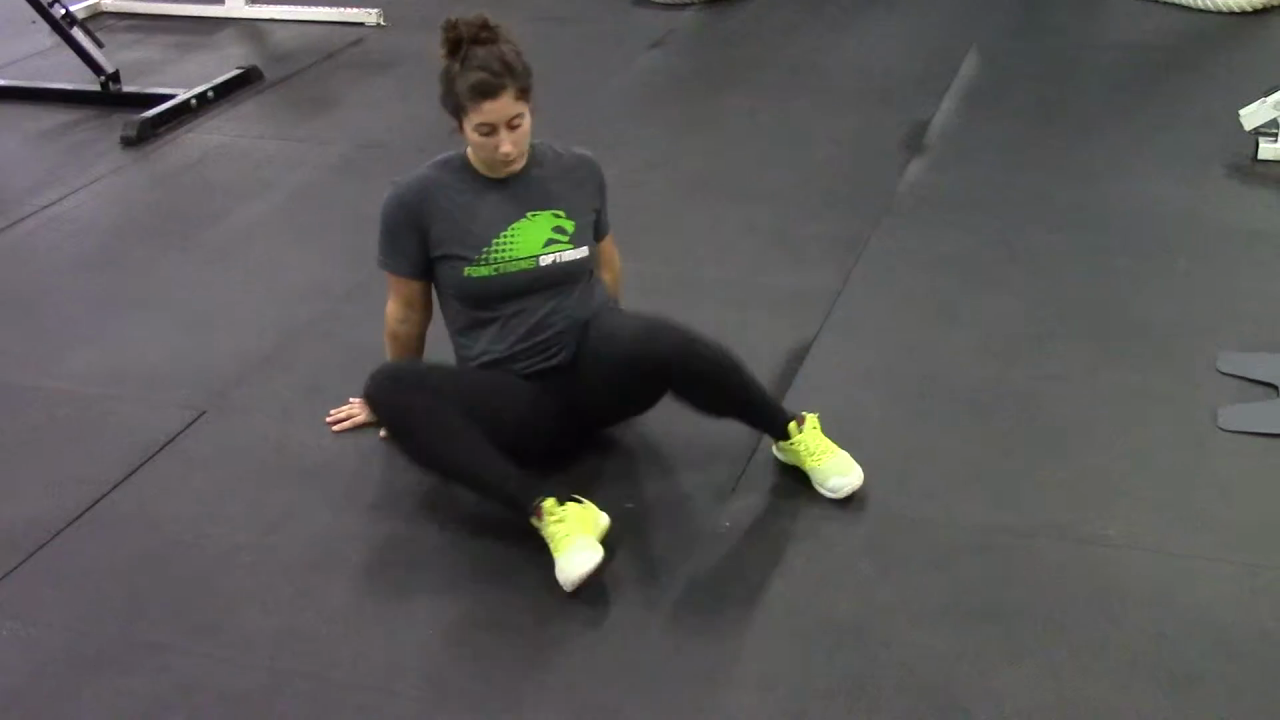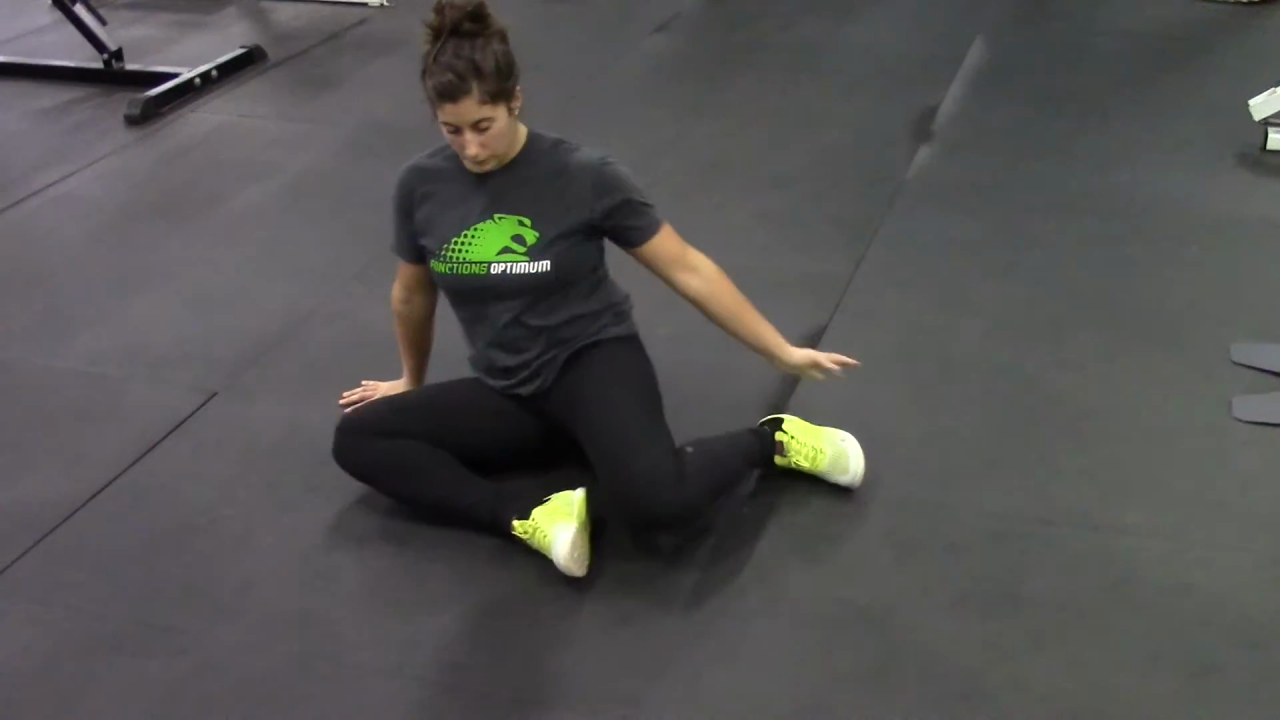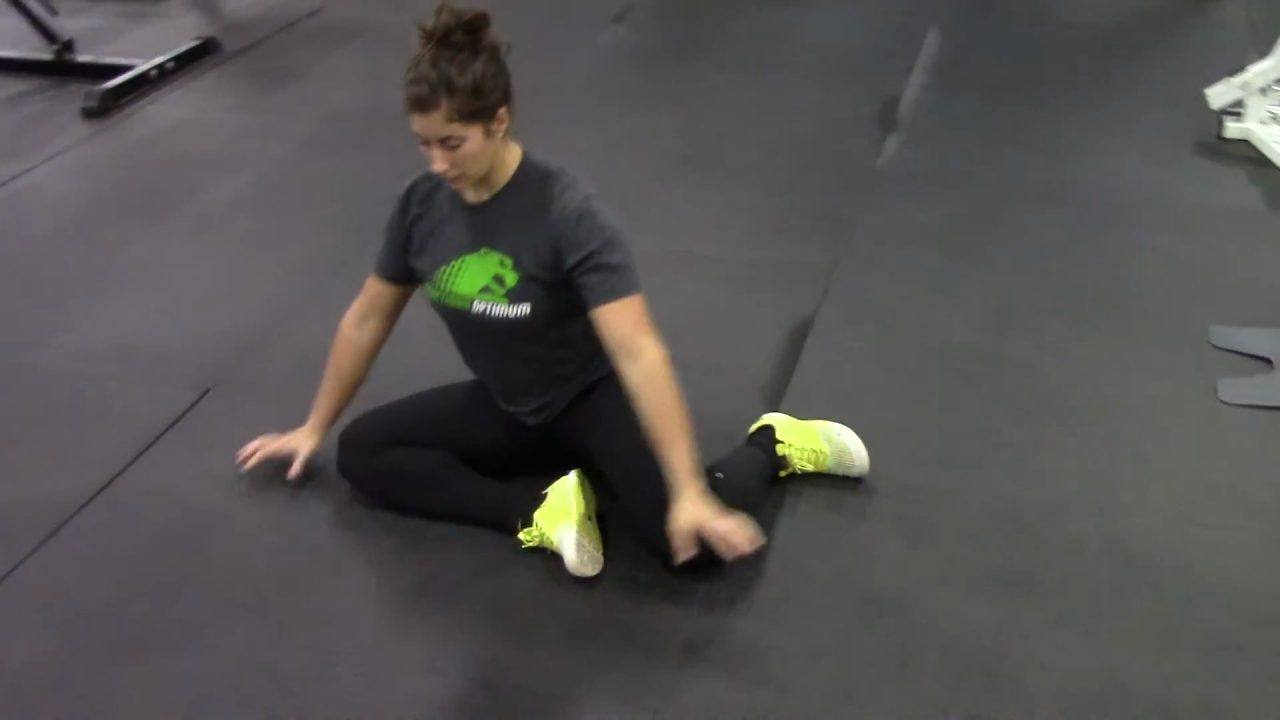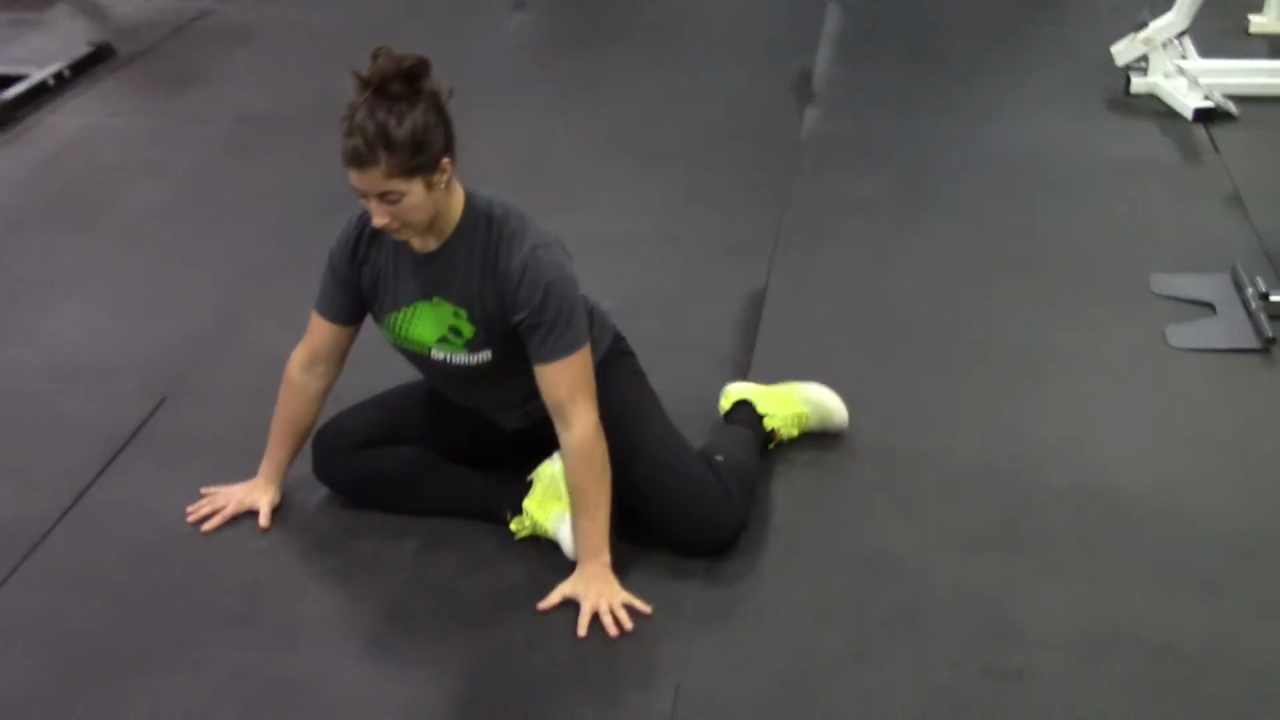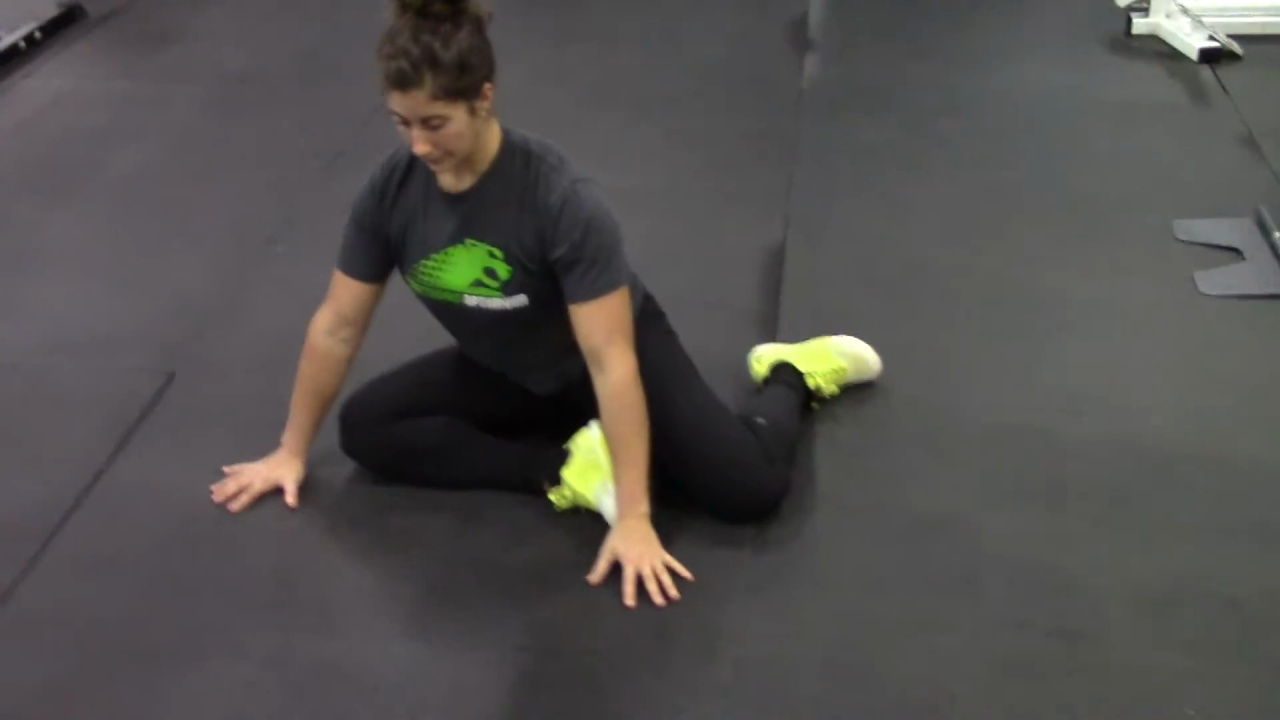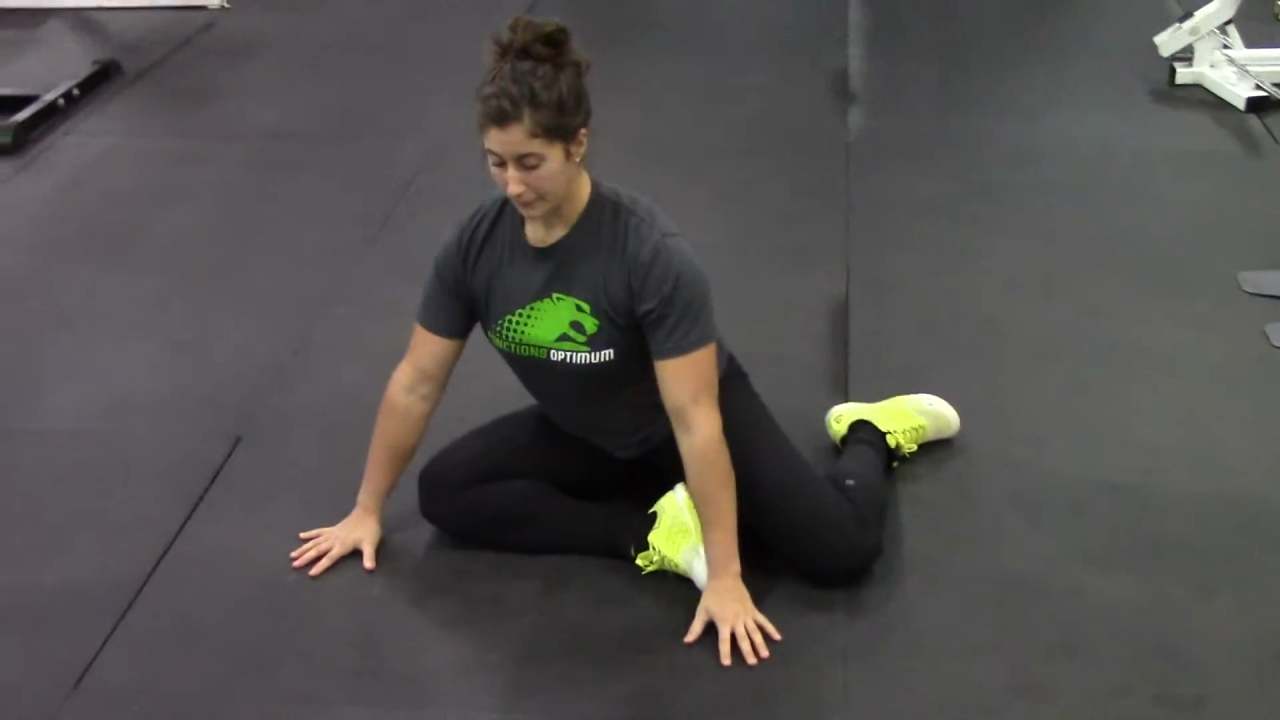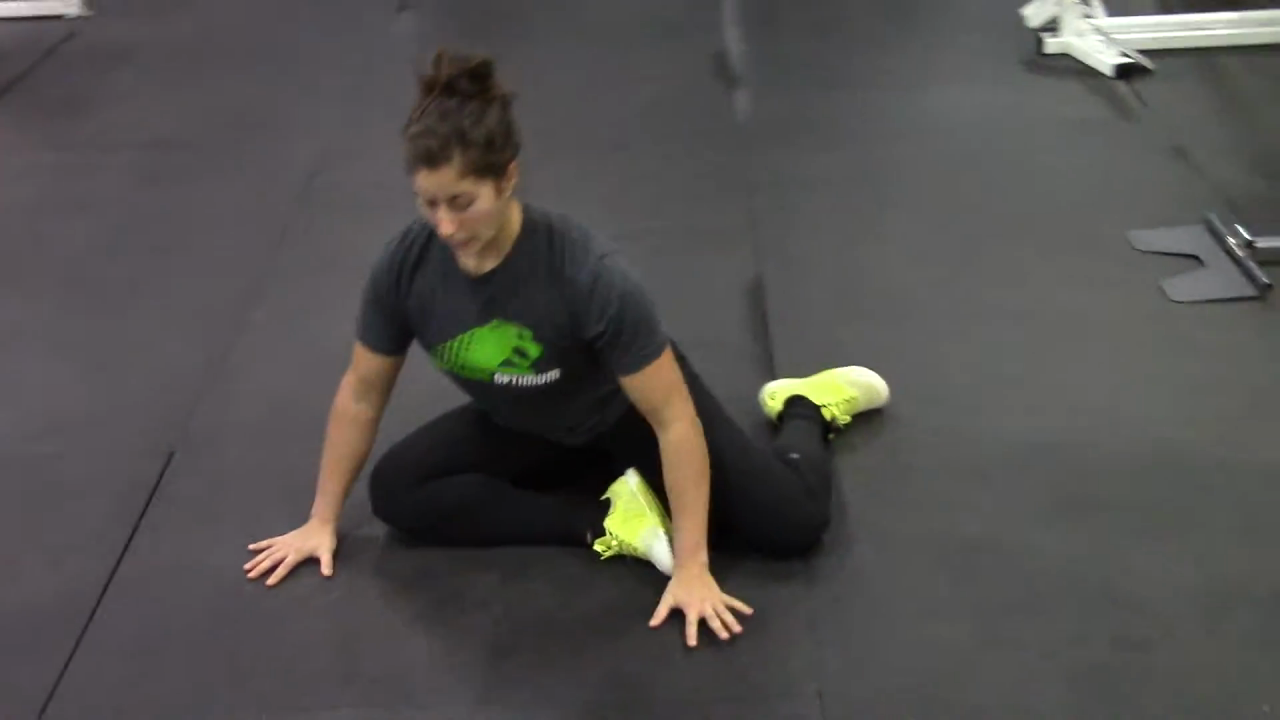
dt=0.5s
person 1, frame 1
left shoulder: (576, 171)
right shoulder: (419, 200)
right elbow: (406, 312)
right wrist: (405, 398)
left hip: (590, 358)
right hip: (511, 396)
left knee: (658, 345)
right knee: (387, 387)
left ankle: (792, 430)
right ankle: (550, 513)
person 1, frame 2
left shoulder: (583, 176)
right shoulder: (420, 184)
left elbow: (684, 267)
right elbow: (412, 294)
left wrist: (780, 350)
right wrist: (413, 380)
left hip: (592, 360)
right hip: (507, 394)
left knee: (658, 504)
right knee: (357, 438)
left ankle: (771, 439)
right ankle: (529, 512)
person 1, frame 3
left shoulder: (570, 215)
right shoulder: (420, 203)
left elbow: (639, 354)
right elbow: (367, 319)
left wrist: (690, 490)
right wrist: (314, 427)
left hip: (594, 393)
right hip: (509, 407)
left knee: (695, 543)
right knee: (361, 452)
left ankle: (770, 446)
right ankle: (538, 512)
person 1, frame 4
left shoulder: (526, 260)
right shoulder: (362, 243)
left elbow: (575, 421)
right elbow: (312, 365)
left wrist: (595, 566)
right wrist: (268, 478)
left hip: (587, 382)
right hip: (476, 408)
left knee: (707, 524)
right knee: (337, 455)
left ankle: (751, 419)
right ankle: (528, 495)
person 1, frame 5
left shoulder: (562, 199)
right shoulder: (391, 189)
left elbow: (610, 363)
right elbow: (336, 327)
left wrist: (634, 520)
right wrist: (291, 450)
left hip: (609, 350)
right hip: (502, 373)
left knee: (748, 489)
right knee: (363, 428)
left ankle: (791, 376)
right ankle: (564, 468)
person 1, frame 6
left shoulder: (652, 253)
right shoulder: (476, 243)
left elbow: (694, 421)
right elbow: (416, 383)
left wrist: (725, 578)
right wrist: (366, 511)
left hip: (690, 415)
right hip: (581, 434)
left knee: (840, 553)
right knee: (443, 493)
left ankle: (870, 434)
right ankle: (652, 530)
person 1, frame 7
left shoulder: (588, 273)
right shoulder: (404, 266)
left elbow: (672, 419)
right elbow: (361, 395)
left wrist: (693, 569)
right wrist: (323, 519)
left hip: (627, 413)
right hip: (523, 431)
left knee: (793, 524)
right knee: (395, 492)
left ankle: (807, 409)
right ankle: (607, 519)
